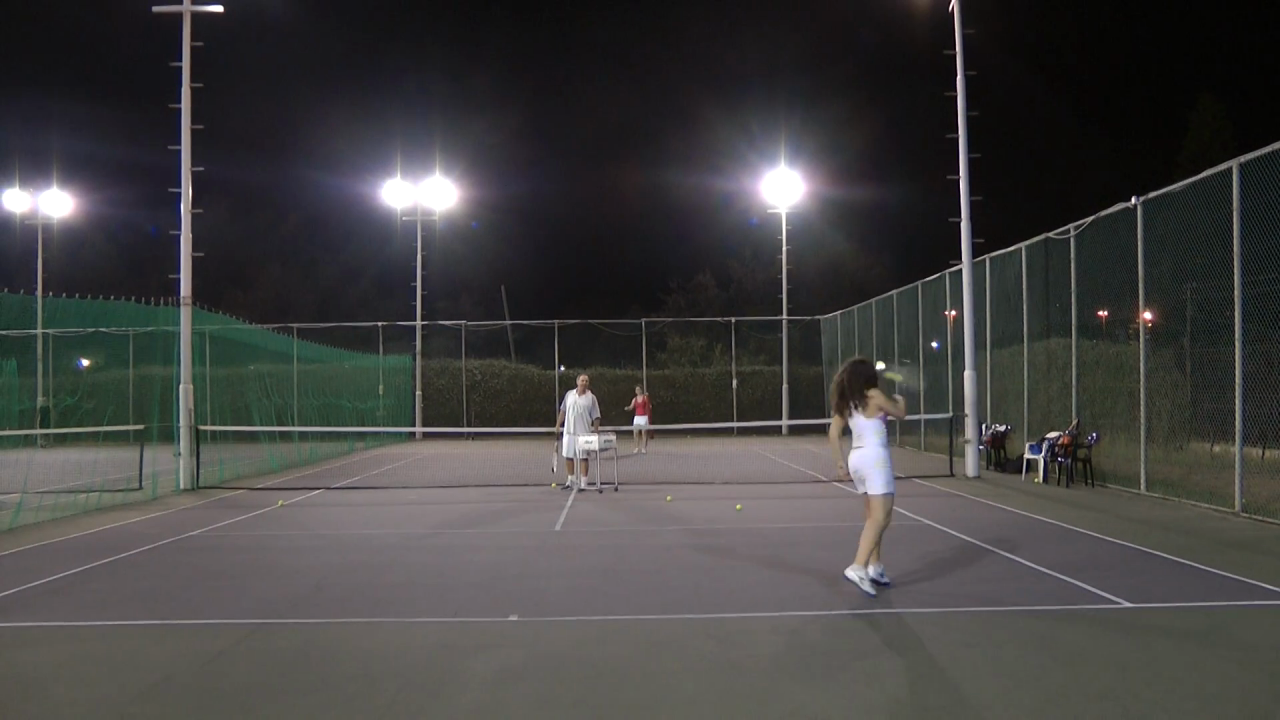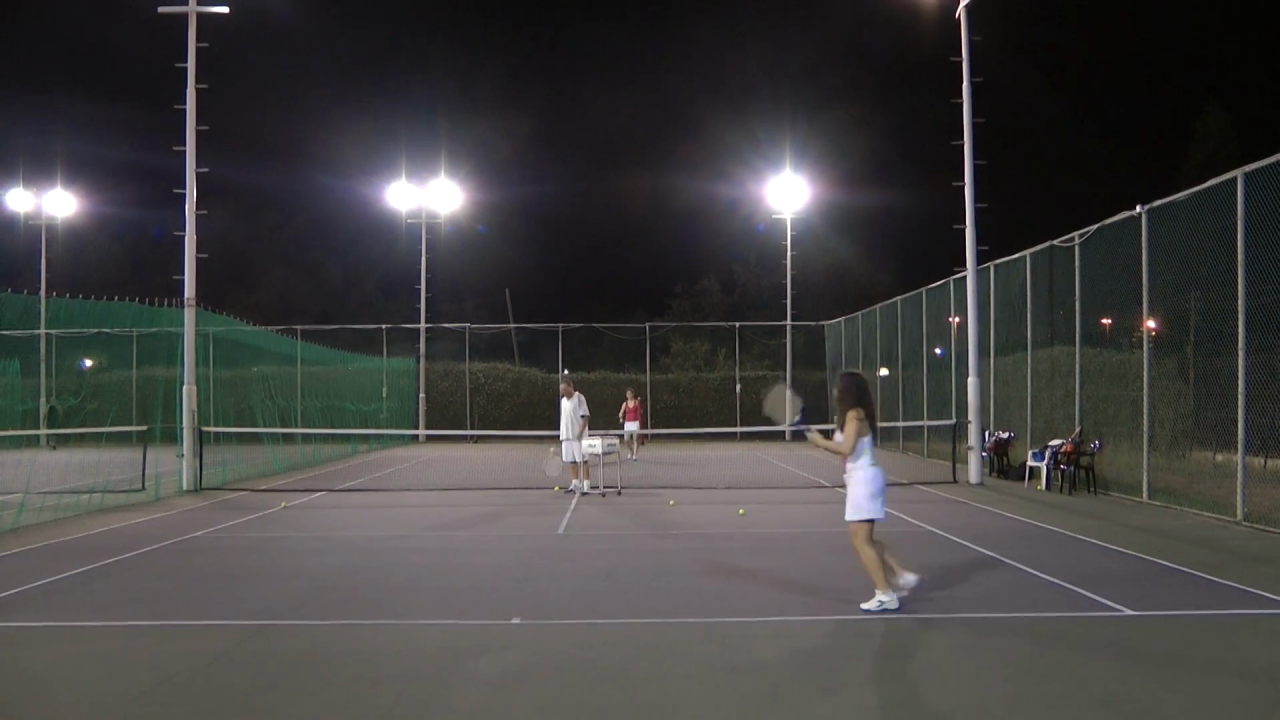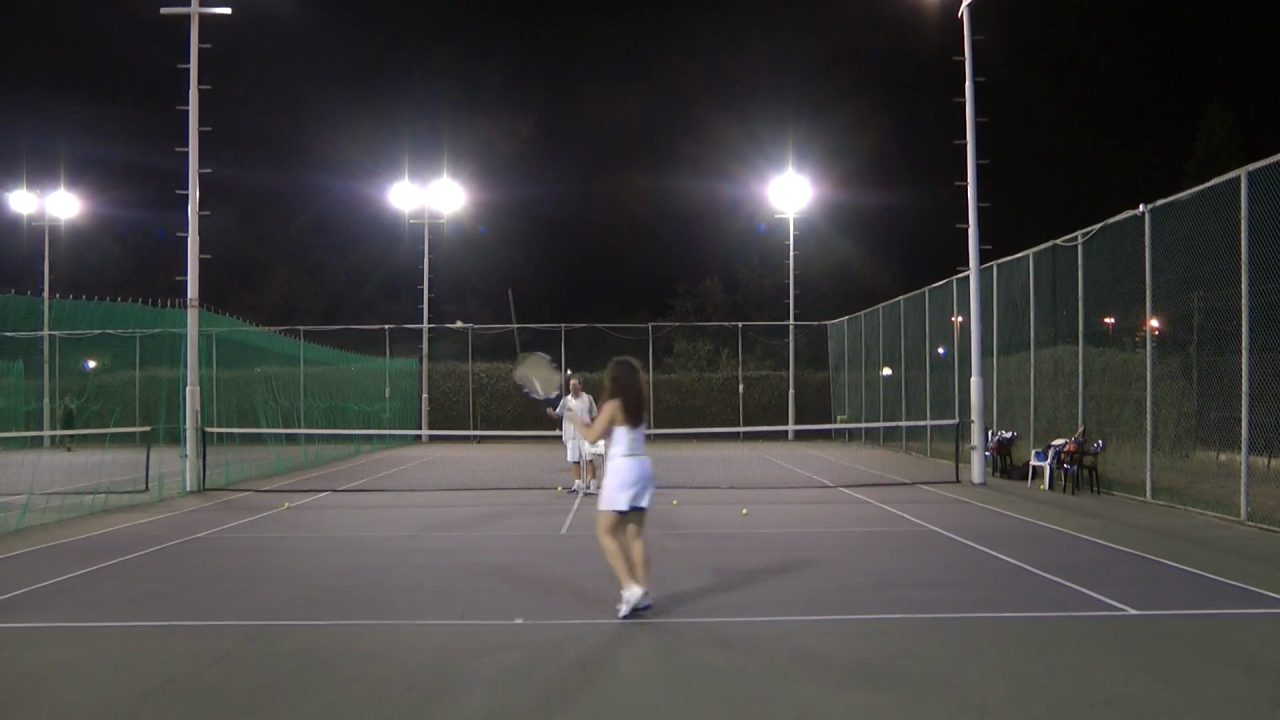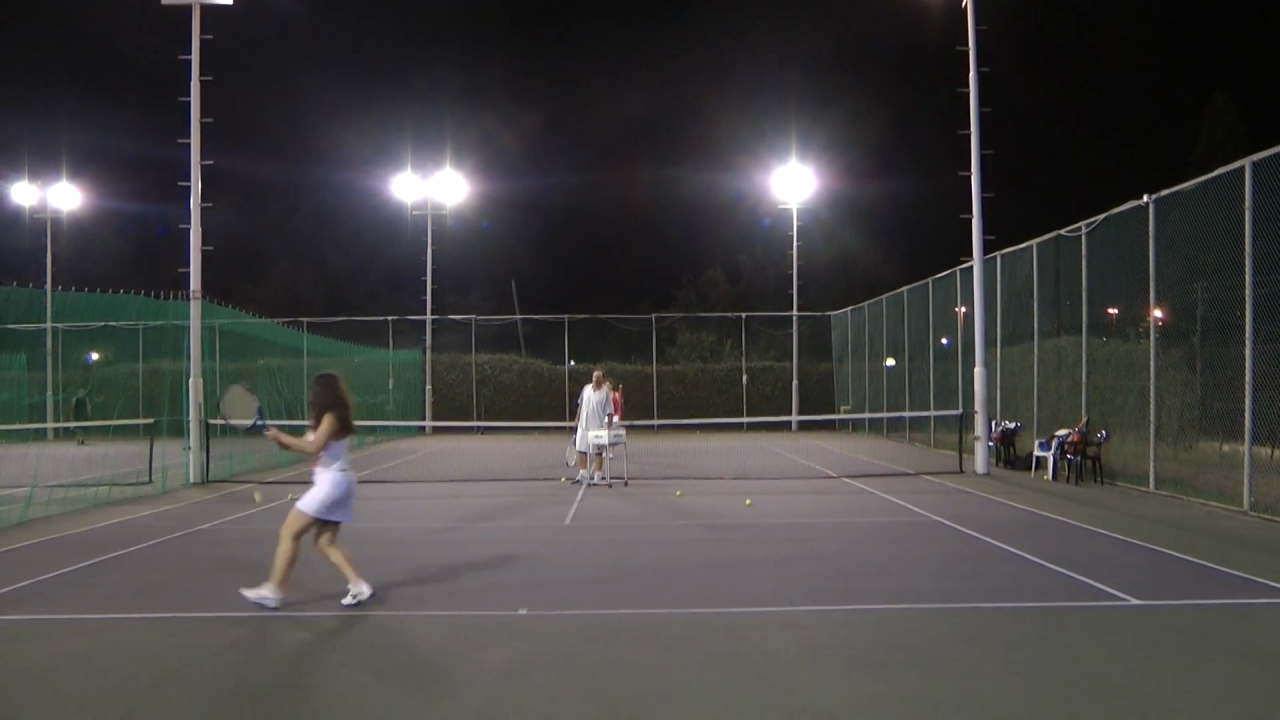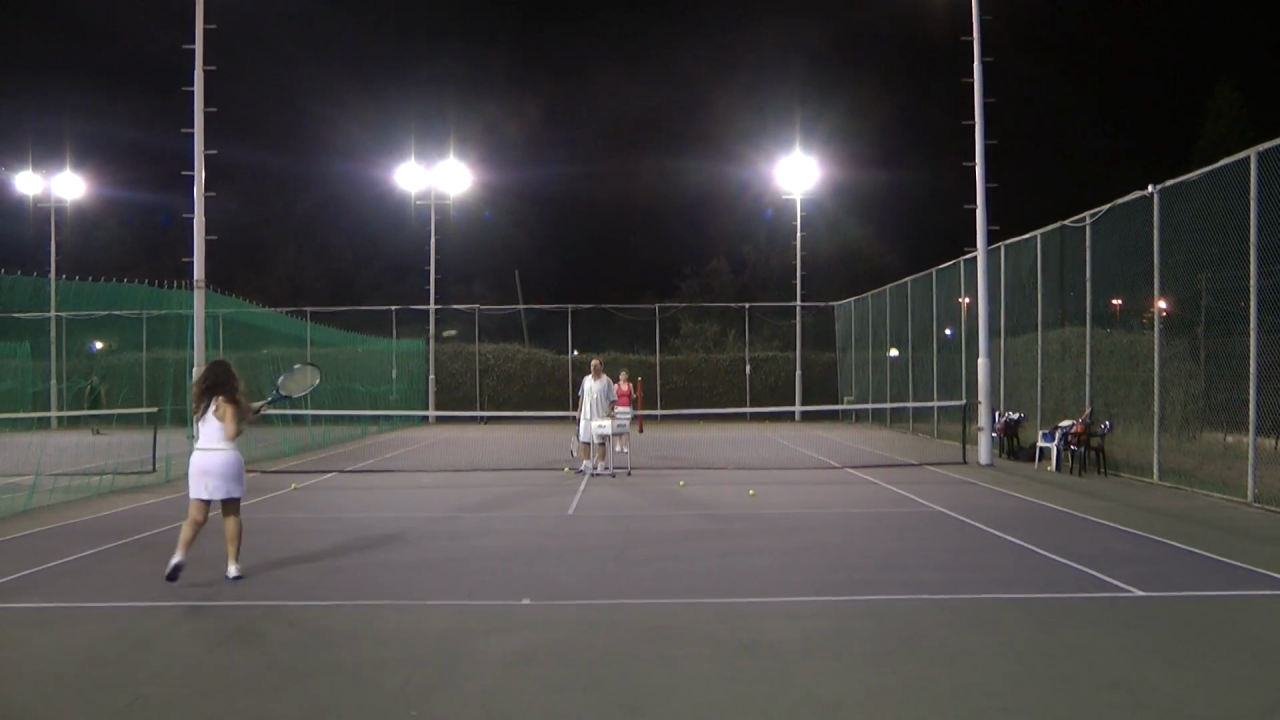
dt=1s
person 1, frame 1
left shoulder: (845, 402)
right shoulder: (874, 394)
left elbow: (834, 432)
right elbow: (899, 413)
left wrist: (840, 461)
right wrist: (900, 401)
left hip: (858, 457)
right hip: (874, 457)
left knee: (876, 515)
right knee: (879, 518)
left ankle: (874, 568)
right ankle: (858, 569)
person 1, frame 2
left shoulder: (854, 414)
right shoulder: (857, 414)
left elbow: (846, 449)
left wrist: (820, 441)
right wrist: (822, 441)
left hip: (863, 480)
right hip: (866, 479)
left knee: (861, 542)
right knee: (866, 539)
left ankle: (886, 595)
right ankle: (902, 576)
person 1, frame 3
left shoulder: (614, 405)
right shoulder: (638, 406)
left elbow: (593, 436)
left wrist: (577, 420)
left hip: (621, 470)
right hip: (642, 467)
left knee: (606, 534)
right knee: (634, 535)
left ankle: (631, 588)
right ankle: (641, 592)
person 1, frame 4
left shoulder: (331, 418)
right shoulder: (334, 418)
left elbow: (313, 447)
right elbow: (312, 445)
left wrist: (282, 437)
right wrist: (285, 440)
left hip: (331, 483)
right hip: (338, 483)
left knee: (288, 533)
right knee: (325, 542)
left ankle: (272, 591)
right ankle: (358, 586)
person 1, frame 5
left shoulder: (201, 402)
right shoulder: (227, 403)
right elbow: (232, 432)
left wrist: (248, 409)
right wrist: (246, 416)
left hip: (201, 460)
right hip: (227, 460)
left knee: (195, 518)
right knee: (232, 515)
left ankle: (179, 556)
right ankle: (233, 565)
